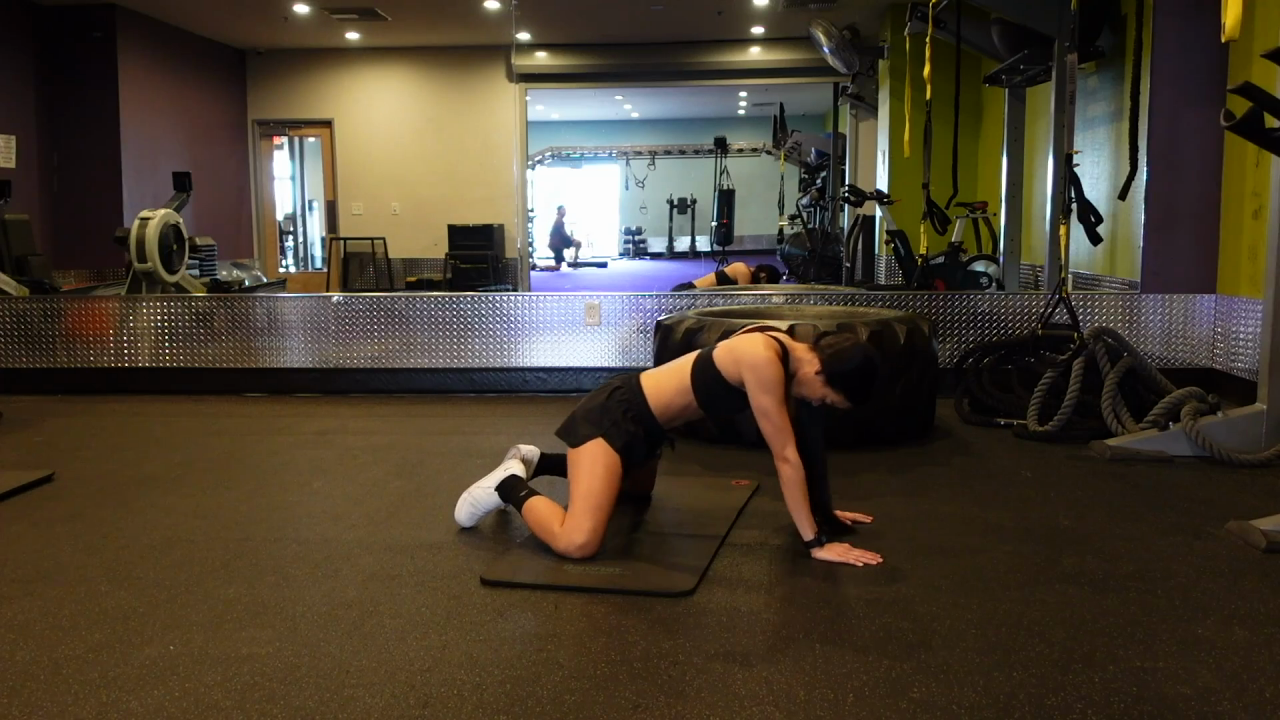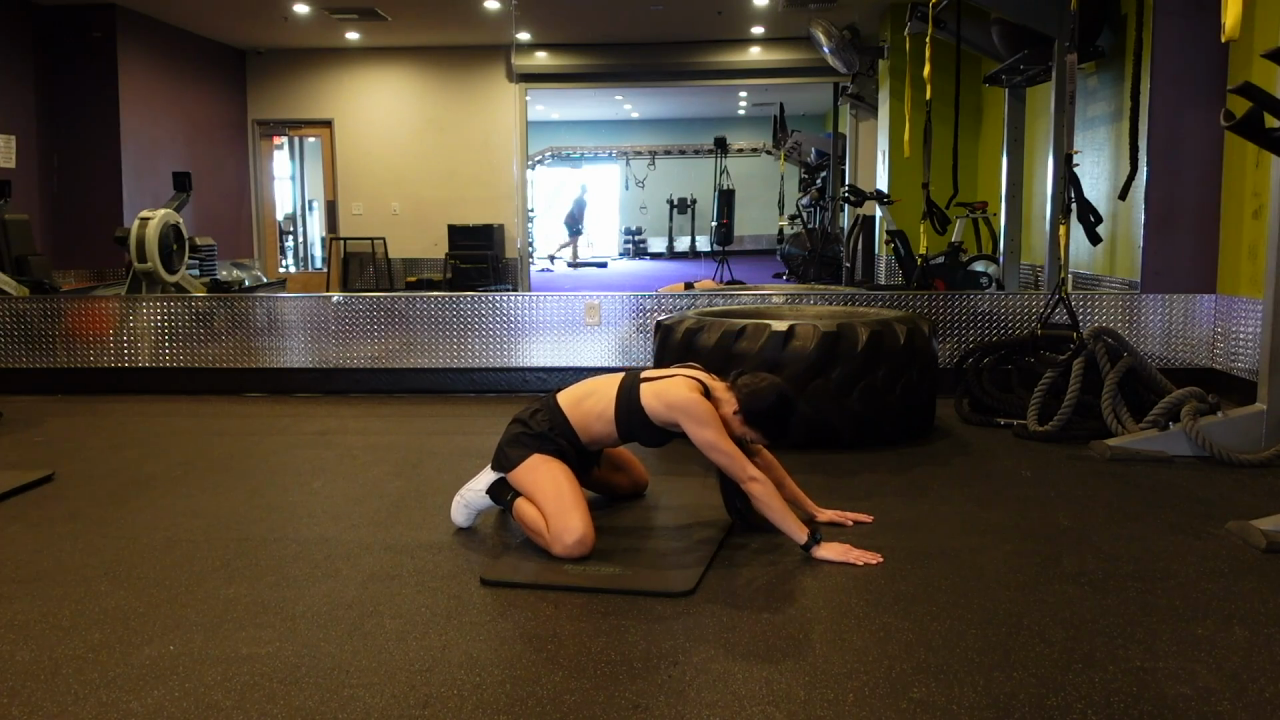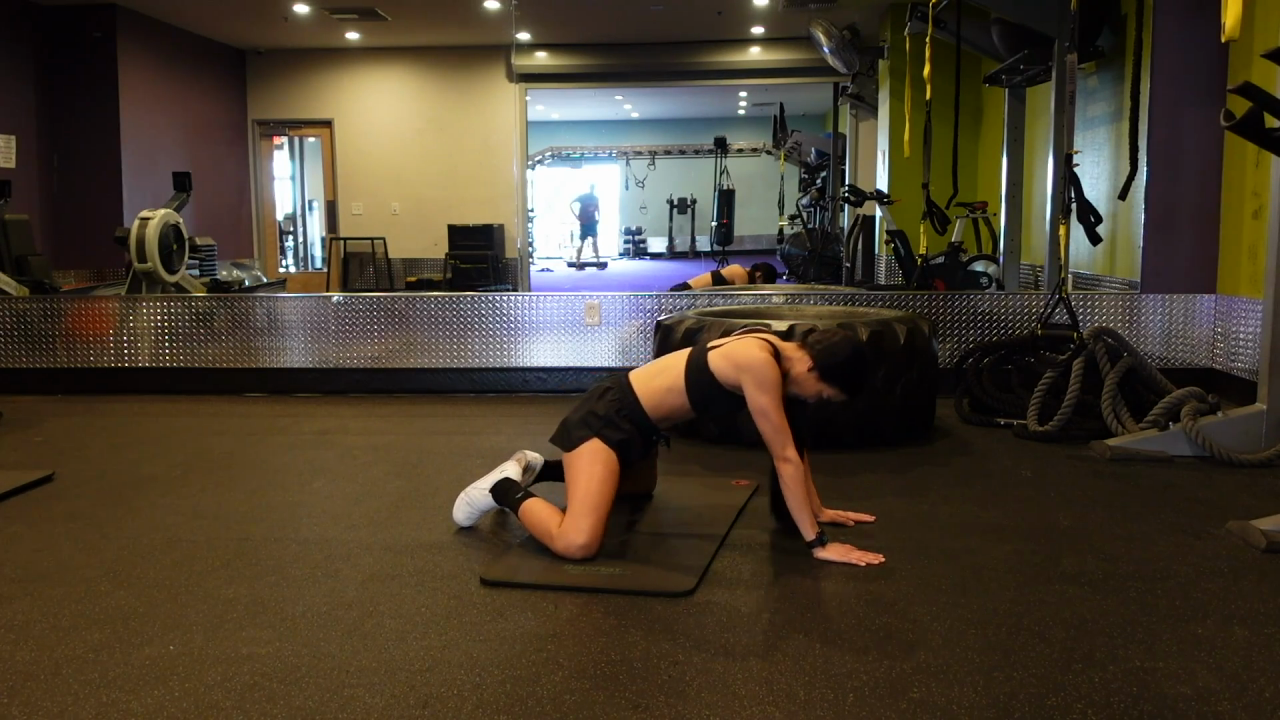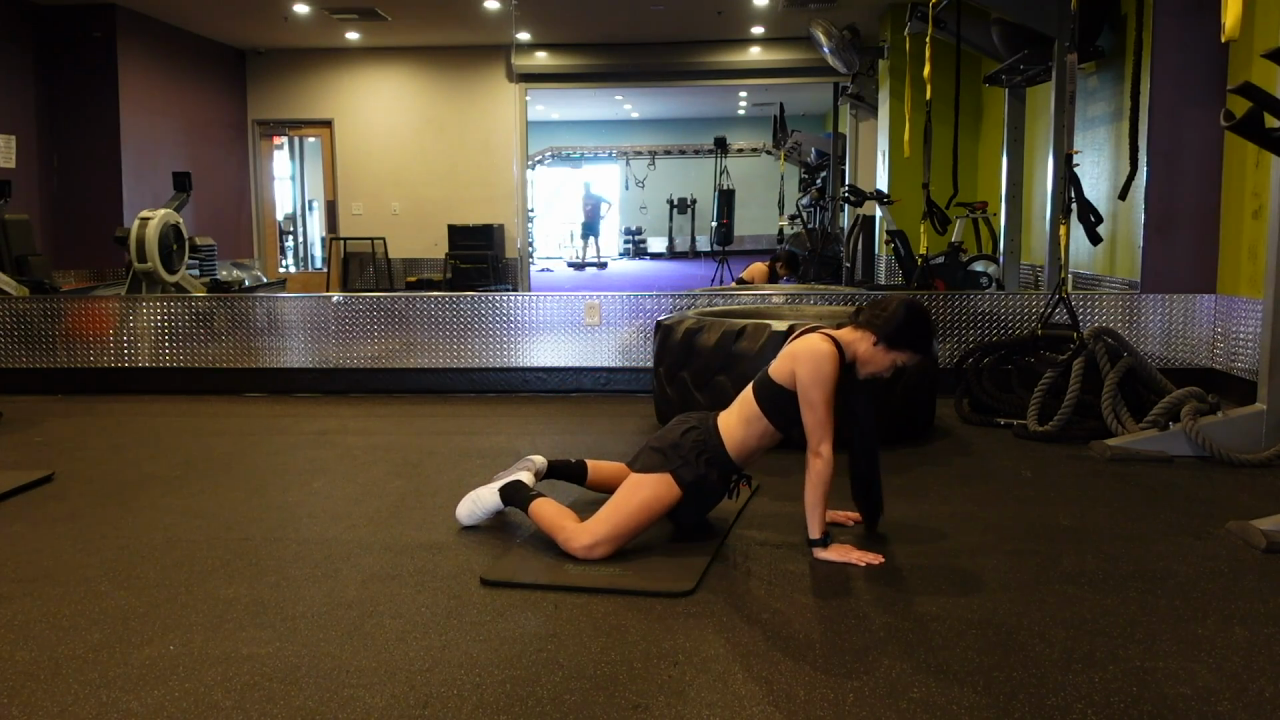
dt=1s
person 1, frame 1
left shoulder: (791, 357)
right shoulder: (765, 360)
left elbow: (795, 443)
right elbow: (785, 457)
left wrist: (819, 509)
right wrist: (816, 542)
left hip: (641, 421)
right hip: (615, 417)
left knee: (638, 489)
right knee: (577, 544)
left ankle: (537, 461)
right ankle: (510, 487)
person 1, frame 2
left shoulder: (714, 389)
right shoulder: (690, 403)
left elbow: (761, 457)
right elbow: (751, 479)
left wrist: (814, 510)
right wrist: (812, 543)
left hip: (573, 436)
right hip: (537, 436)
left knee: (635, 485)
right knee: (574, 542)
left ankle: (545, 479)
right ankle: (503, 489)
person 1, frame 3
left shoulder: (775, 354)
right shoulder: (759, 364)
left elbow: (794, 446)
right elbow: (785, 458)
left wrist: (816, 510)
right wrist: (817, 542)
left hip: (635, 418)
right hip: (608, 417)
left knee: (641, 488)
right knee: (577, 544)
left ankle: (539, 467)
right ankle: (506, 489)
person 1, frame 4
left shoulder: (831, 348)
right shoulder: (821, 353)
left elbow: (819, 447)
right elbow: (819, 453)
left wrist: (819, 509)
right wrist: (819, 541)
left hip: (706, 451)
right hip: (693, 453)
left knee: (636, 484)
right knee: (587, 544)
left ankle: (545, 469)
right ankle: (517, 491)
